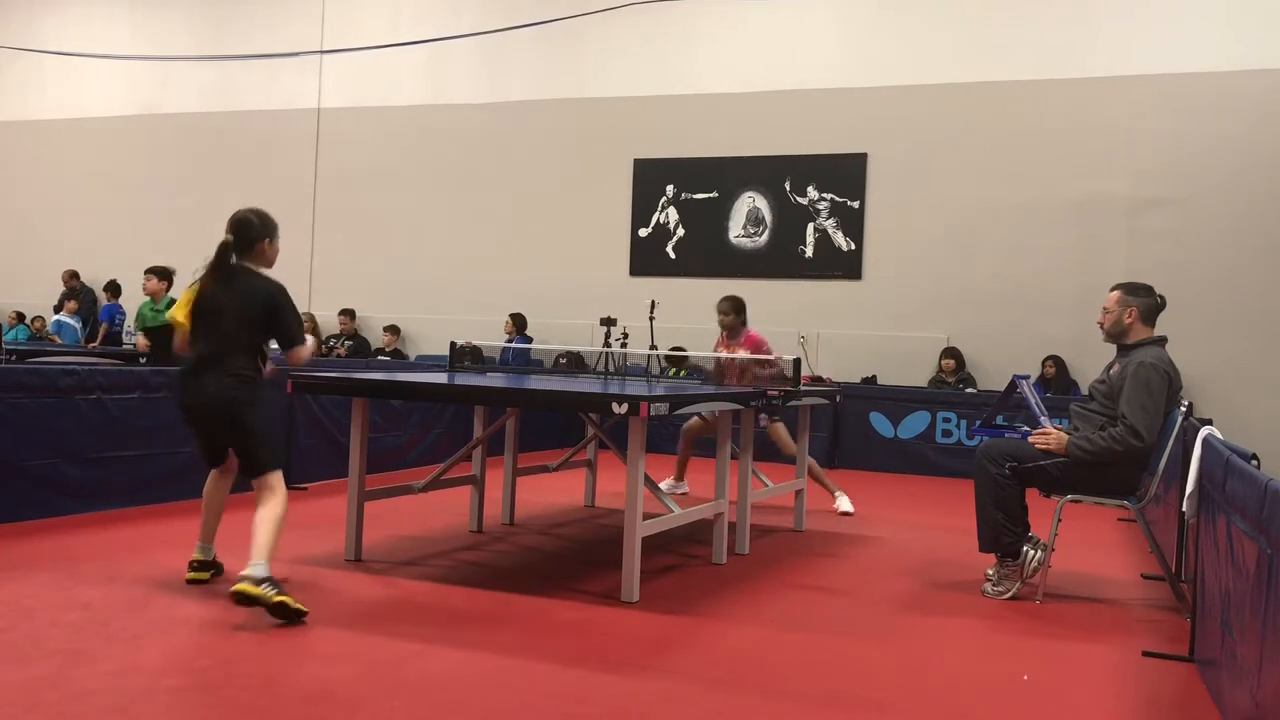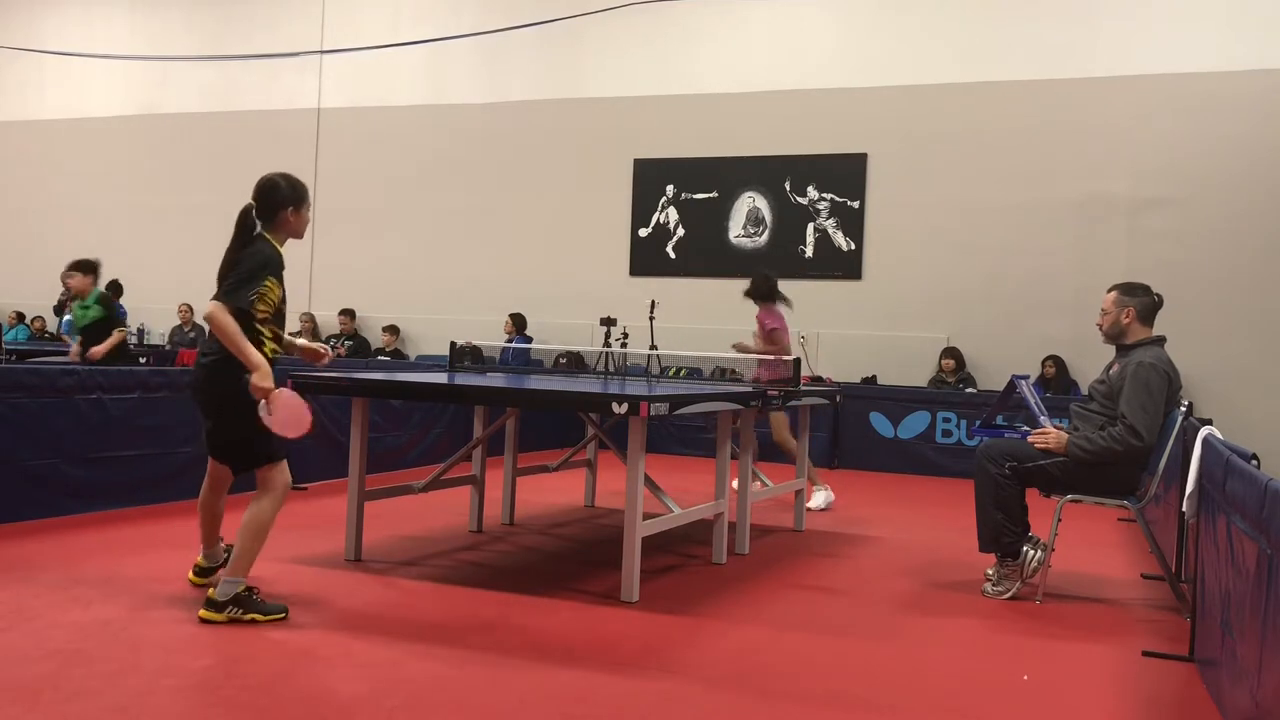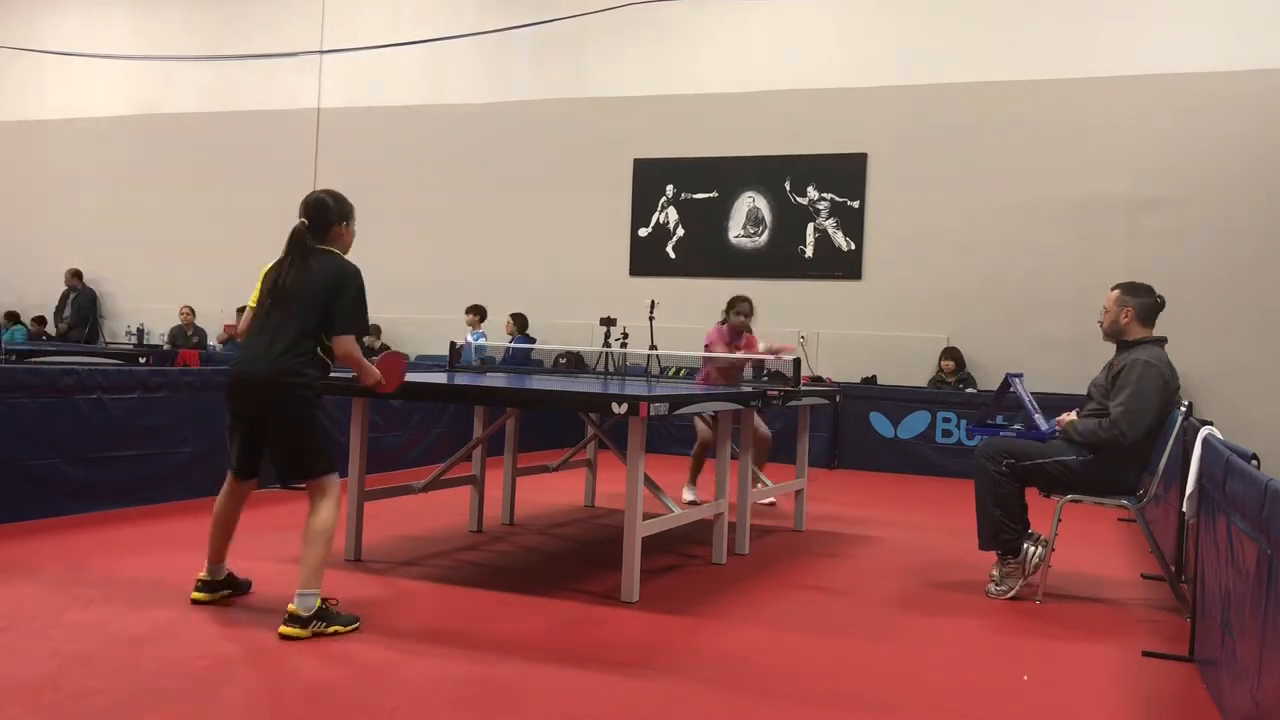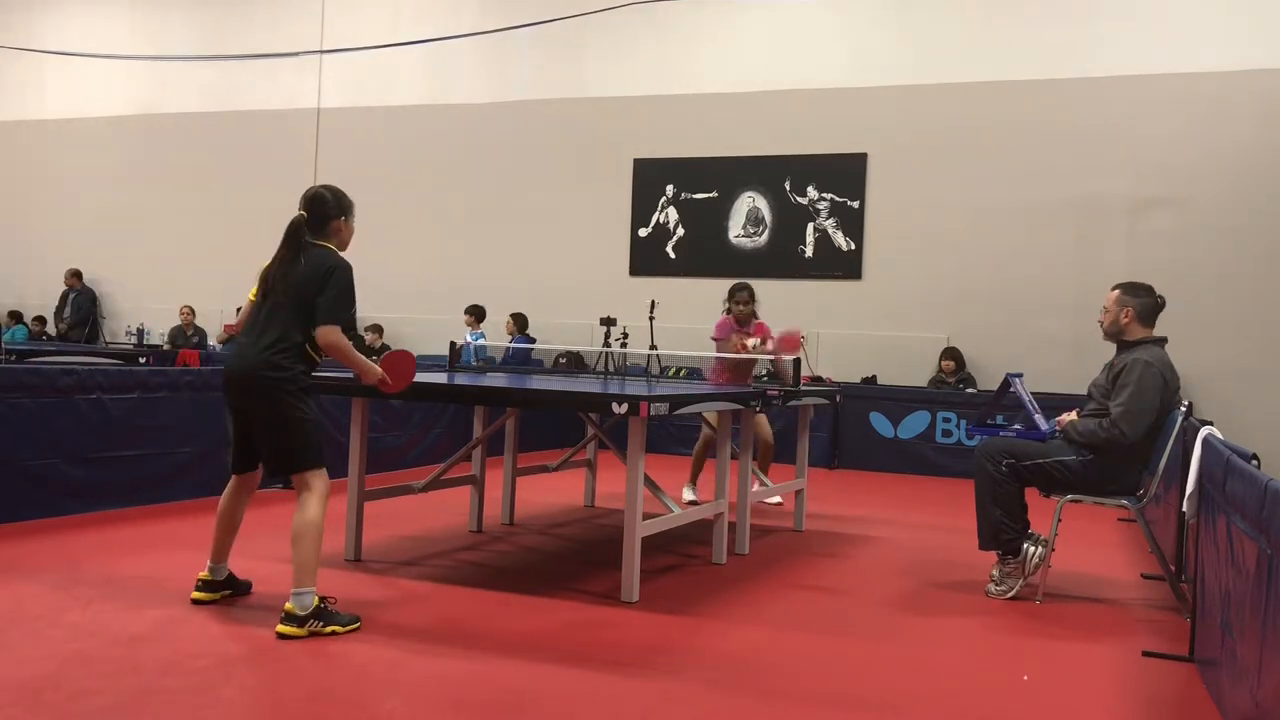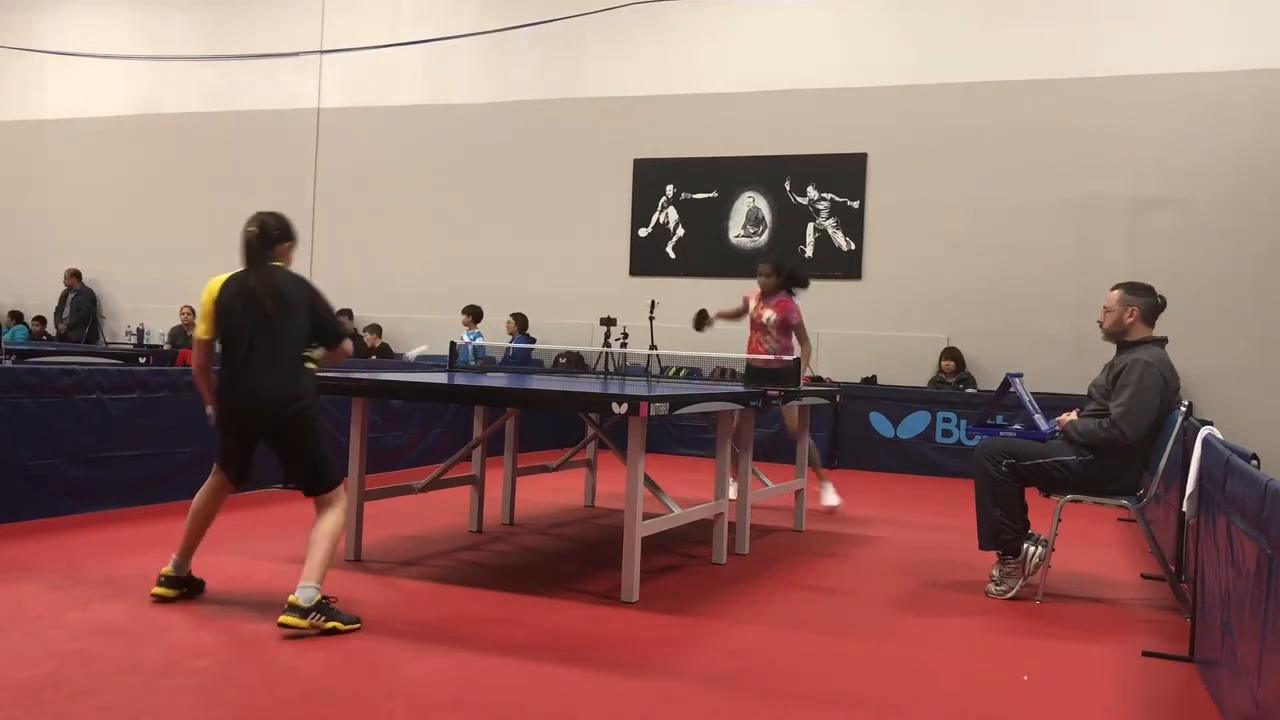
dt=0.5s
person 1, frame 1
left shoulder: (207, 282)
right shoulder: (268, 291)
left elbow: (183, 343)
right elbow: (301, 352)
right wrist: (310, 343)
left hip: (195, 394)
right hip: (231, 398)
left knee: (225, 467)
right knee: (272, 492)
left ankle: (203, 559)
right ankle: (256, 576)
person 1, frame 2
left shoulder: (260, 252)
right shoulder: (262, 257)
right elbow: (216, 312)
left wrist: (297, 347)
right wrist: (257, 365)
left hip: (221, 379)
right hip: (231, 382)
left knee: (221, 472)
right knee: (275, 482)
left ankle: (210, 559)
right ankle: (227, 595)
person 1, frame 3
left shoulder: (279, 266)
right shoulder: (344, 273)
left elbow: (245, 328)
right elbow: (344, 347)
right wrist: (368, 373)
left hip: (244, 380)
right hip: (289, 388)
left knee: (238, 480)
right knee: (326, 490)
left ankle: (212, 577)
right ankle: (305, 609)
person 1, frame 4
left shoulder: (282, 260)
right shoulder: (334, 267)
left elbow: (245, 321)
right elbow: (327, 337)
right wrist: (366, 369)
left hip: (240, 373)
right hip: (278, 382)
left knee: (245, 475)
right knee: (313, 485)
left ankle: (214, 577)
right ankle: (302, 608)
person 1, frame 5
left shoulder: (220, 287)
right shoulder: (298, 286)
left elbow: (199, 361)
right elbow: (341, 349)
left wrist: (214, 404)
left hip: (239, 405)
right hip: (291, 406)
left knee: (222, 480)
right knee: (333, 501)
left ankle: (175, 574)
right ankle: (306, 601)
person 2, frame 1
left shoulder: (1147, 366)
right shoulder: (1132, 357)
left elbow: (1133, 438)
left wrist: (1070, 446)
right wrist: (1067, 434)
left hip: (1108, 469)
right hip: (1093, 455)
left knee: (994, 454)
right knee: (998, 451)
left ankle: (1013, 554)
right ankle: (1020, 544)
person 2, frame 2
left shoulder: (1146, 365)
right shoulder: (1131, 357)
left elbow: (1133, 438)
left wrist: (1070, 444)
right wrist: (1069, 433)
left hip: (1107, 469)
right hip: (1094, 456)
left knee: (994, 455)
right knee: (998, 451)
left ankle: (1013, 554)
right ankle: (1019, 545)
person 2, frame 3
left shoulder: (1145, 365)
right shoulder: (1133, 356)
left elbow: (1120, 432)
left wrist: (1073, 427)
right wrist: (1077, 419)
left hip: (1106, 466)
right hip: (1094, 453)
left knee: (994, 454)
right knee: (998, 450)
left ankle: (1014, 551)
right ankle: (1020, 543)
person 2, frame 4
left shoulder: (1144, 364)
right shoulder: (1133, 356)
left elbow: (1120, 431)
left wrist: (1072, 427)
right wrist: (1076, 419)
left hip: (1106, 466)
right hip: (1095, 454)
left knee: (993, 453)
right knee: (997, 450)
left ankle: (1014, 551)
right ankle: (1020, 543)
person 2, frame 5
left shoulder: (1145, 365)
right shoulder: (1134, 356)
left elbow: (1120, 432)
left wrist: (1073, 427)
right wrist: (1078, 418)
left hip: (1106, 467)
right hip: (1095, 454)
left knee: (993, 454)
right knee: (999, 449)
left ankle: (1014, 551)
right ankle: (1020, 542)
person 3, frame 1
left shoulder: (755, 341)
right shoulder: (721, 342)
right elbow: (718, 377)
left knee: (791, 450)
right knee: (688, 431)
left ankle: (838, 494)
right ankle: (677, 482)
person 3, frame 2
left shoulder: (766, 316)
right shoulder: (769, 314)
left elbow: (784, 350)
left wrist: (752, 349)
right hip: (769, 381)
left knee: (782, 438)
left ankle: (820, 488)
person 3, frame 3
left shoulder: (750, 340)
right shoulder: (715, 334)
right elbow: (723, 363)
right wrist: (757, 354)
left knee: (763, 436)
right knee: (706, 439)
right ankle: (690, 485)
person 3, frame 4
left shoulder: (762, 330)
right shoulder: (724, 325)
right elbow: (726, 359)
right wrist: (758, 352)
left knee: (767, 440)
right knee: (708, 436)
left ankle: (762, 486)
right ankle: (690, 486)
person 3, frame 5
left shoulder: (788, 306)
right shoulder: (754, 297)
left elbow: (805, 343)
right elbow: (738, 312)
left wrist: (802, 372)
right wrist: (717, 315)
left knee: (795, 431)
left ankle: (826, 484)
right ankle: (735, 480)
